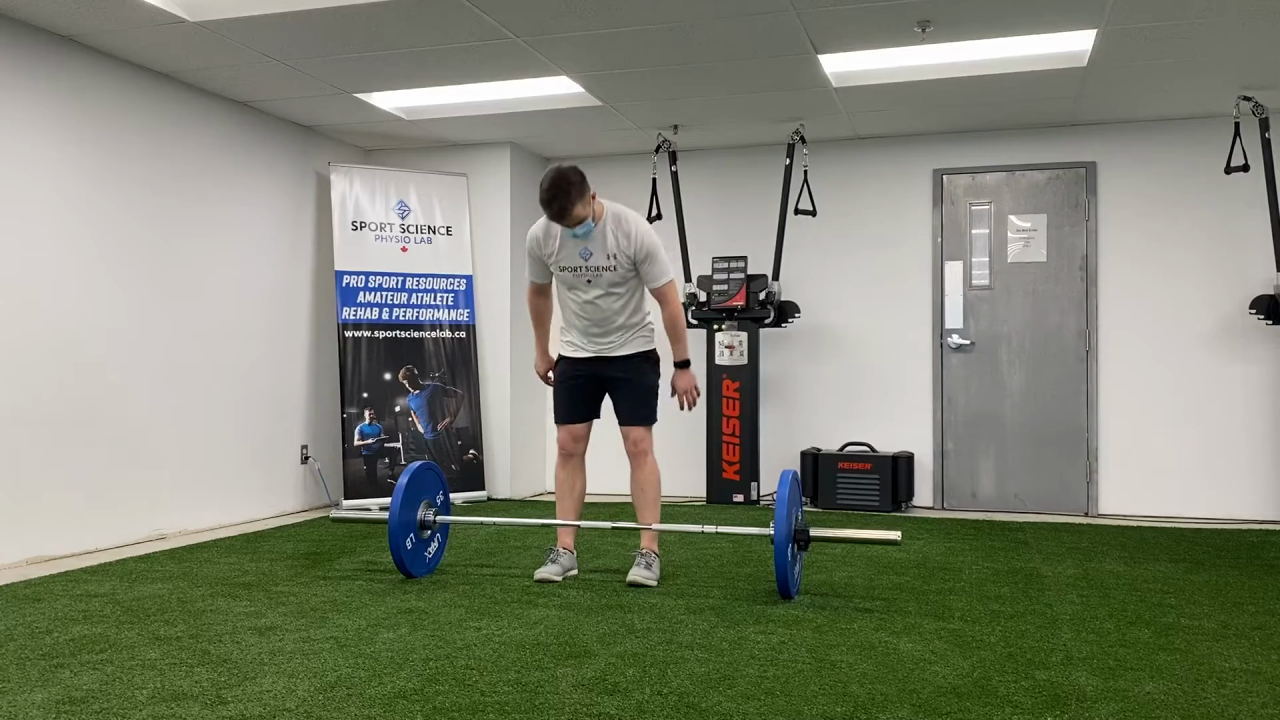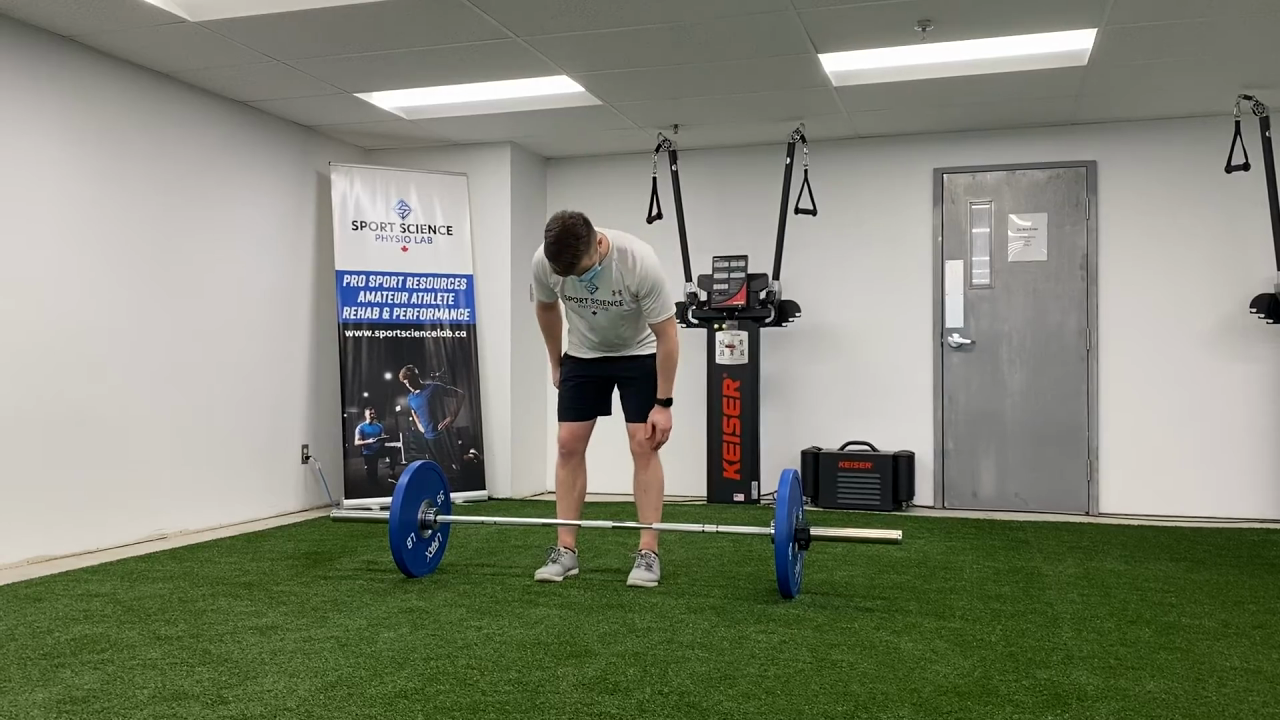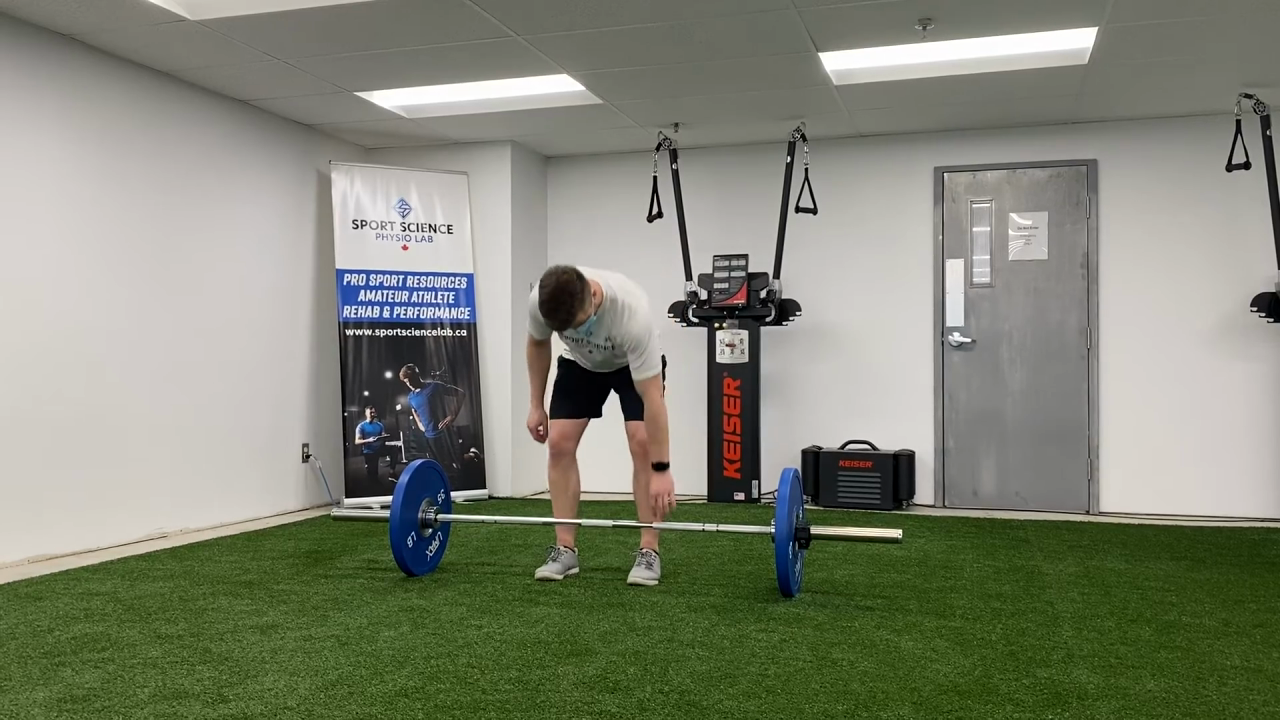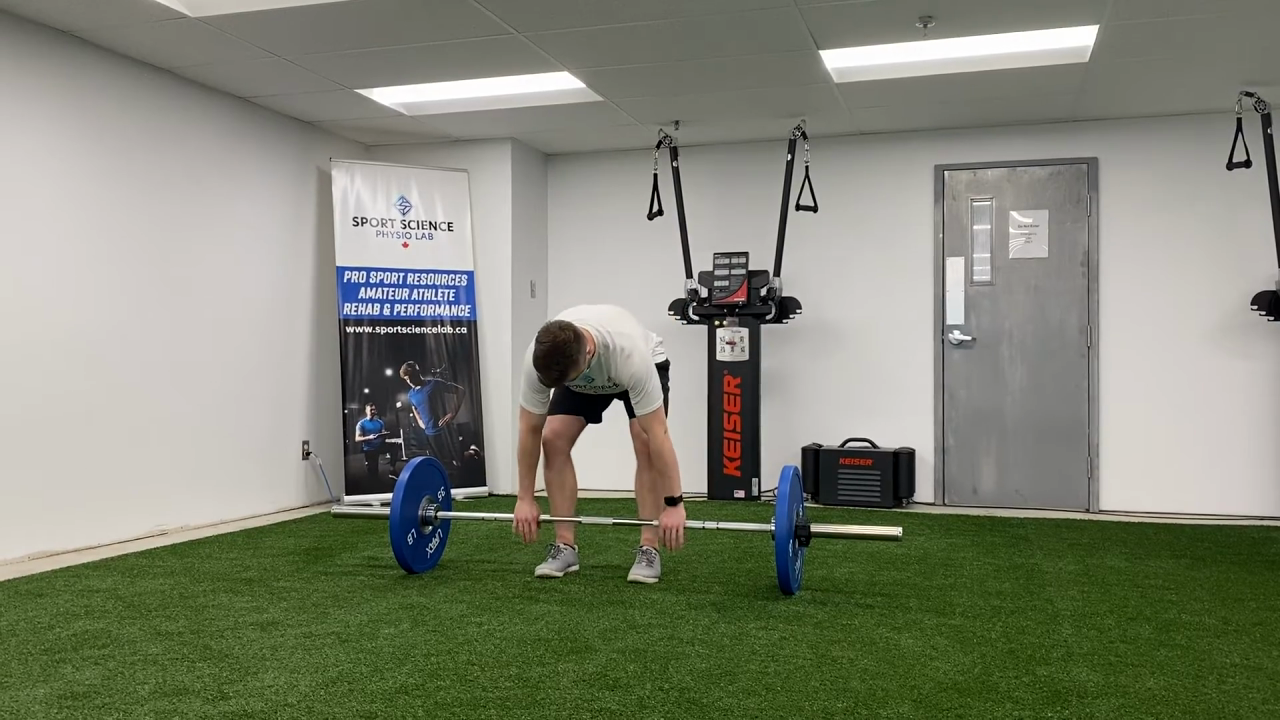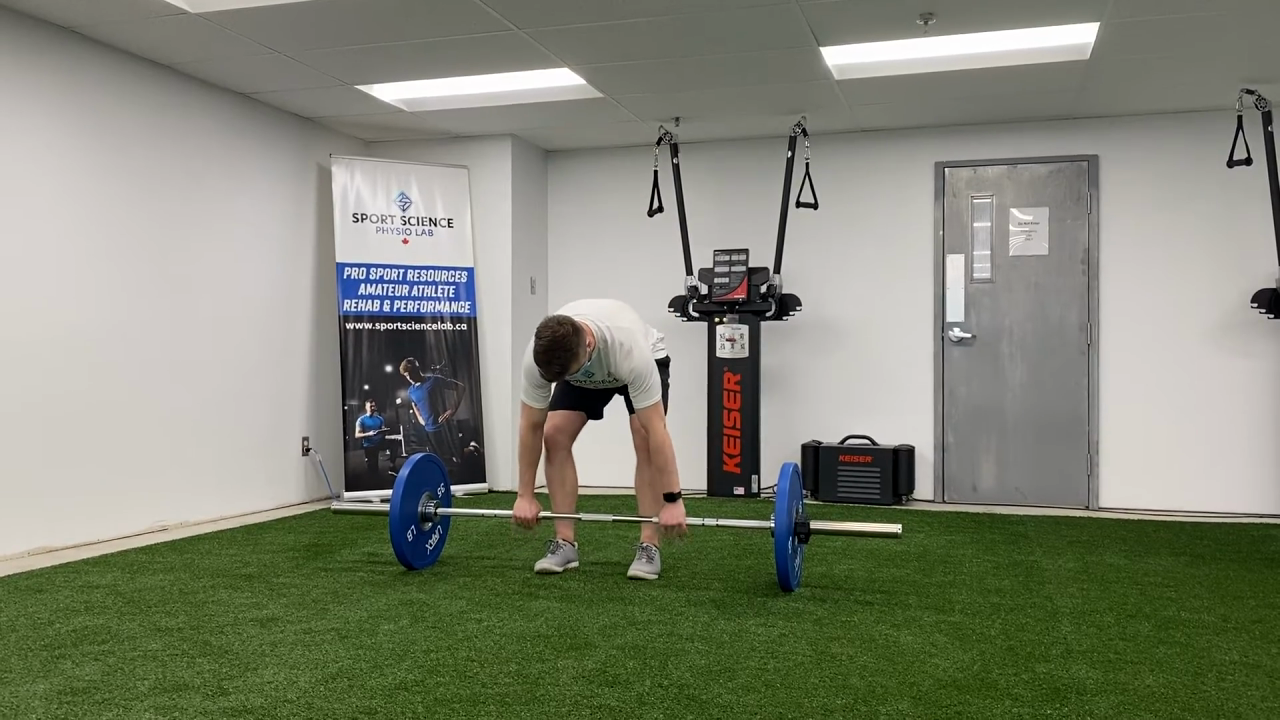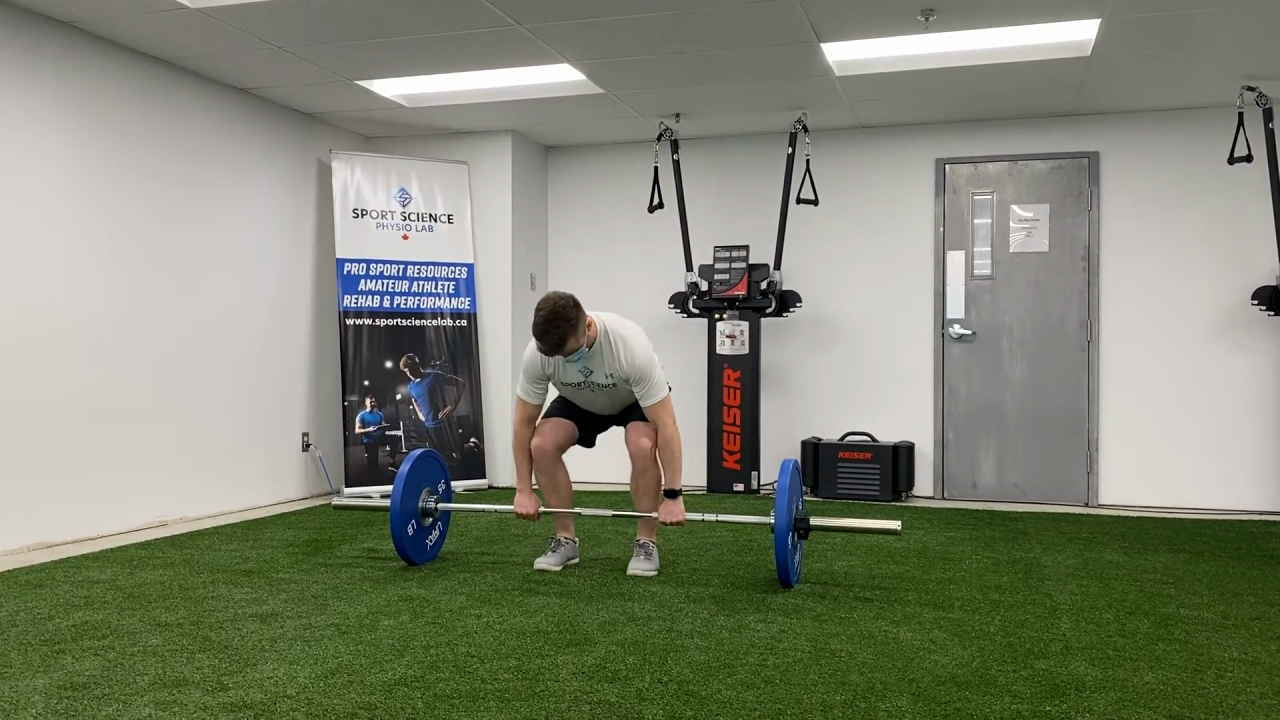
dt=0.5s
person 1, frame 1
left shoulder: (634, 231)
right shoulder: (540, 237)
left elbow: (669, 301)
right elbow: (539, 294)
left wrist: (682, 365)
right wrist: (541, 351)
left hip: (632, 354)
right hip: (575, 356)
left knee: (639, 447)
right knee: (569, 447)
left ankle: (648, 551)
right ankle: (565, 550)
person 1, frame 2
left shoulder: (639, 261)
right shoulder: (544, 262)
left elbow: (667, 335)
right elbow: (547, 307)
left wrist: (663, 403)
right wrist: (556, 362)
left hip: (639, 355)
right hip: (583, 356)
left knee: (644, 445)
right knee: (569, 444)
left ankle: (648, 553)
right ankle: (565, 550)
person 1, frame 3
left shoulder: (631, 311)
right shoulder: (540, 301)
left elbow: (651, 398)
right elbow: (537, 344)
left wrist: (662, 470)
right wrist: (536, 405)
left hip: (633, 365)
right hip: (580, 364)
left knee: (642, 442)
right knee: (560, 444)
left ankle: (649, 551)
right ankle: (565, 549)
person 1, frame 4
left shoulder: (630, 355)
right shoulder: (539, 358)
left elbow: (658, 434)
right elbow: (530, 430)
left wrist: (674, 503)
right wrist: (525, 499)
left hip: (648, 364)
right hip: (586, 376)
left knee: (644, 440)
right knee: (553, 439)
left ankle: (648, 549)
right ankle: (565, 546)
person 1, frame 5
left shoulder: (630, 349)
right shoulder: (539, 355)
left elbow: (656, 430)
right elbow: (531, 426)
left wrist: (672, 500)
right wrist: (525, 495)
left hip: (648, 359)
right hip: (587, 376)
left knee: (644, 438)
right knee: (554, 435)
left ankle: (649, 545)
right ankle: (564, 542)
person 1, frame 6
left shoulder: (630, 346)
right shoulder: (537, 353)
left elbow: (666, 426)
right elbow: (524, 422)
left wrist: (672, 496)
right wrist: (523, 490)
left hip: (635, 401)
right hip: (580, 403)
left knee: (642, 448)
right knee: (542, 446)
left ankle: (646, 543)
right ankle: (565, 539)
